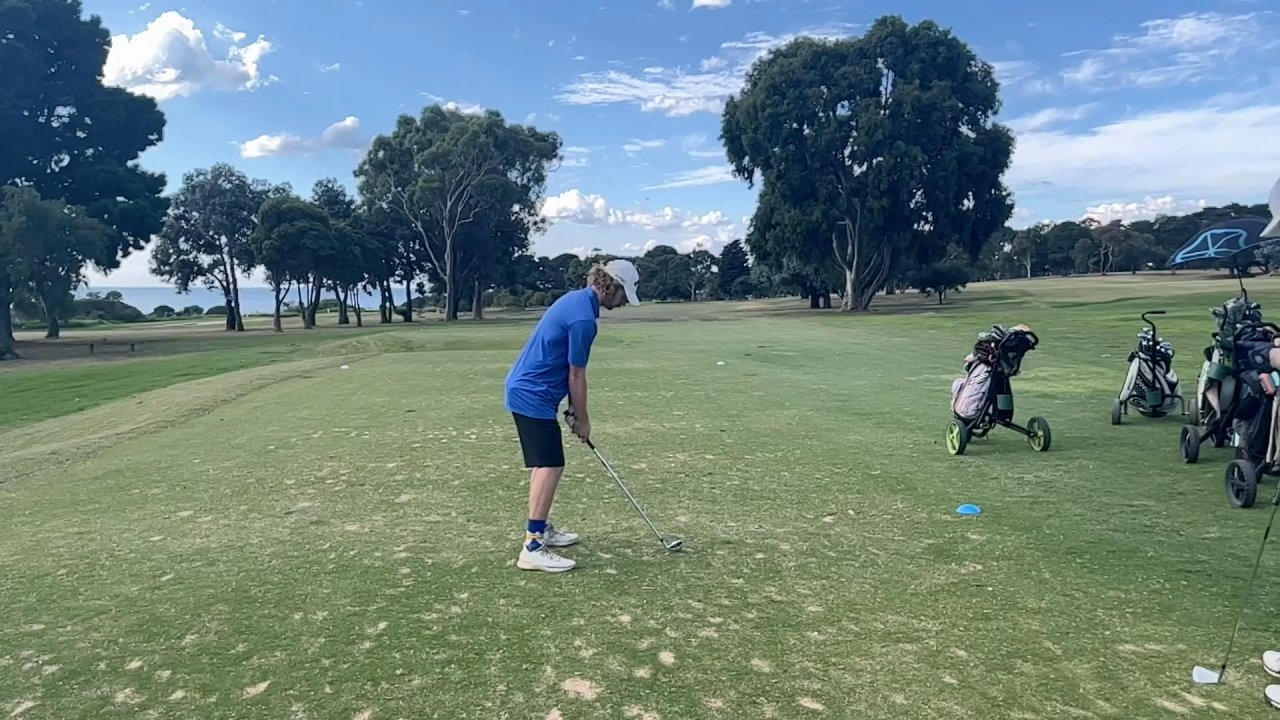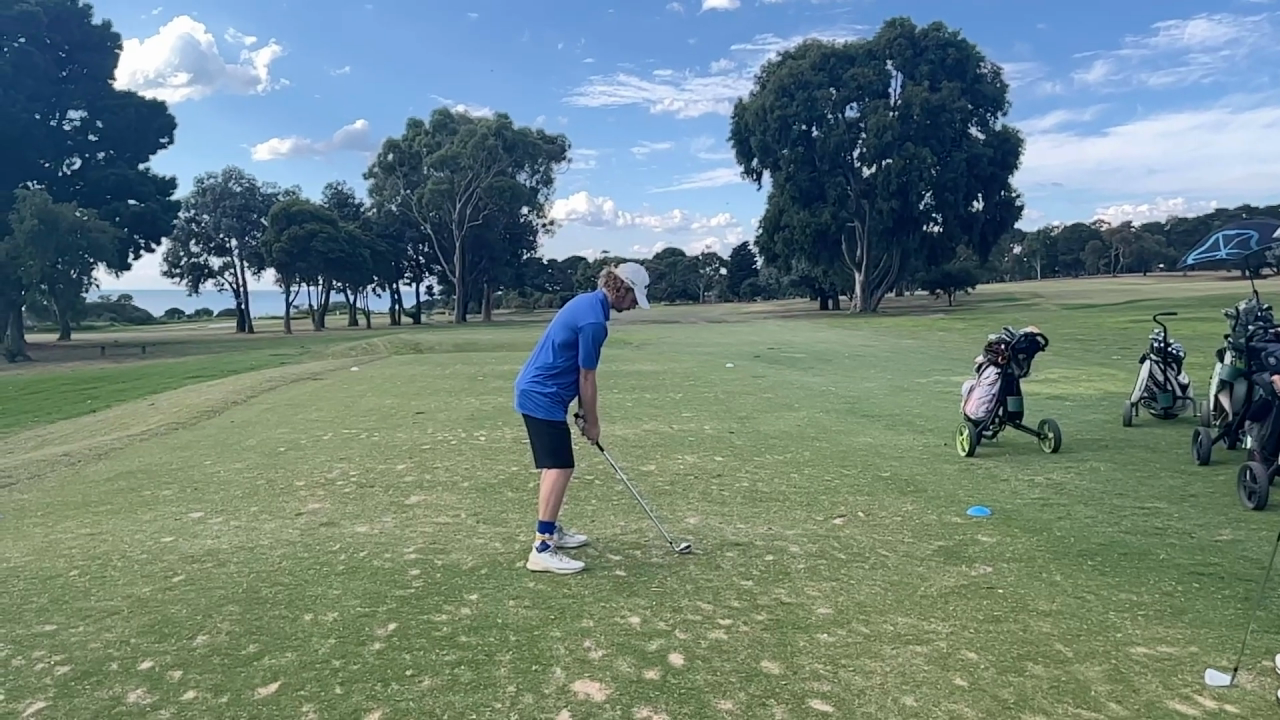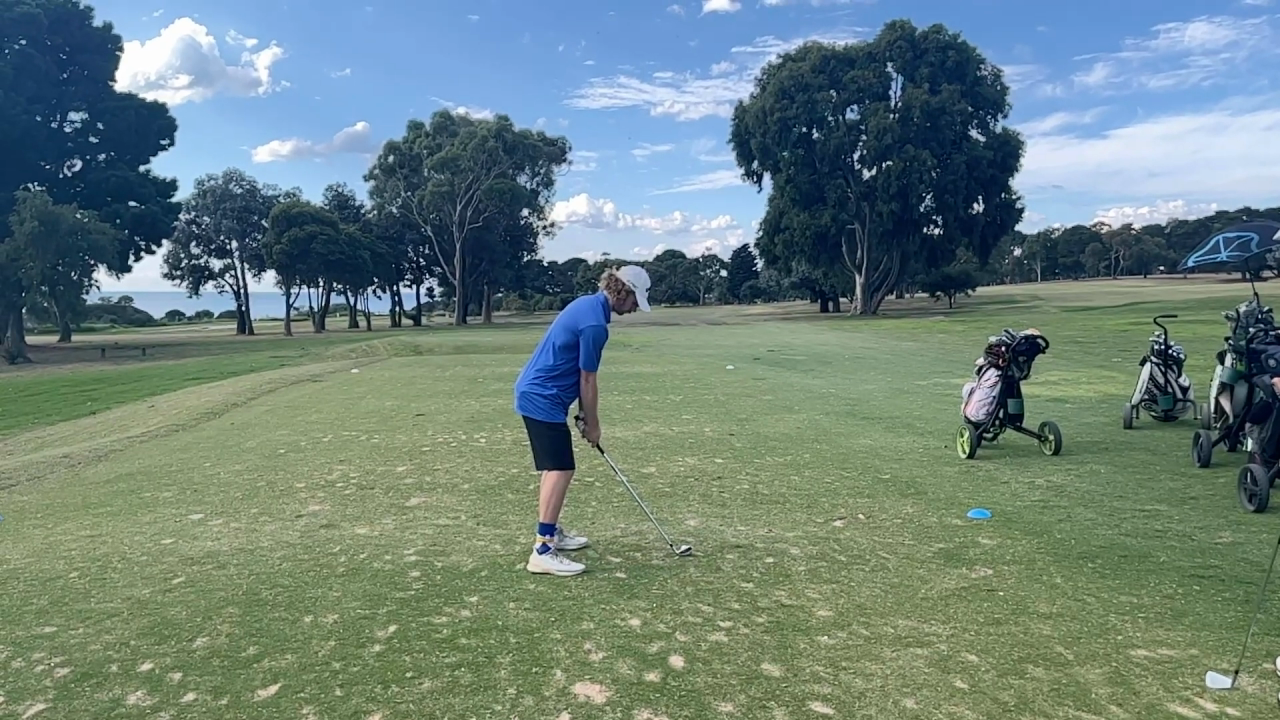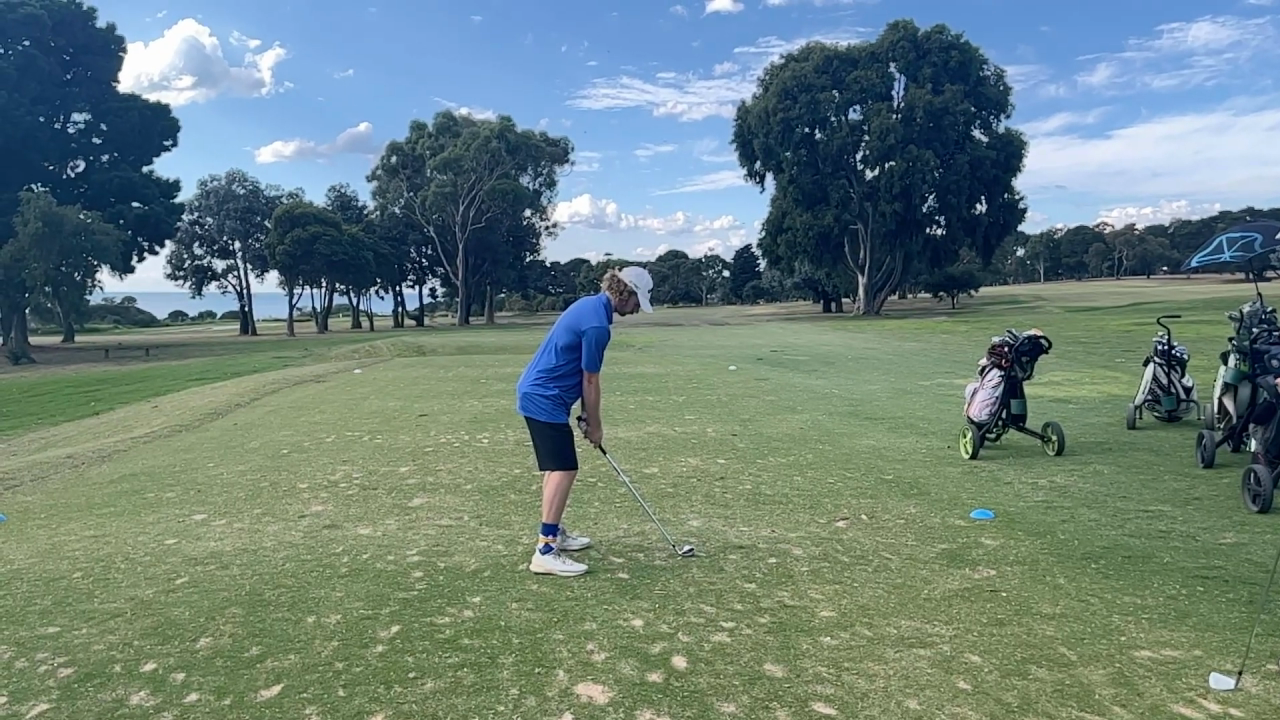
dt=1s
person 1, frame 1
left shoulder: (576, 299)
right shoulder: (583, 319)
right elbow: (576, 376)
left wrist: (573, 409)
right wrist: (582, 420)
left hip: (526, 389)
right hip: (533, 396)
left knee: (544, 465)
right knee: (549, 467)
left ankle: (541, 528)
right ankle: (533, 547)
person 1, frame 2
left shoulder: (586, 302)
right shoulder: (594, 321)
right elbow: (587, 378)
left wrist: (582, 411)
right wrist: (592, 422)
left hip: (536, 391)
right hip: (543, 397)
left knee: (554, 466)
right knee: (559, 468)
left ankle: (550, 530)
right ankle: (542, 548)
person 1, frame 3
left shoulder: (587, 304)
right shoulder: (595, 324)
right elbow: (588, 381)
left wrist: (583, 412)
right wrist: (592, 424)
left hip: (536, 393)
right hip: (543, 399)
left knee: (554, 468)
right knee: (560, 469)
left ankle: (550, 532)
right ankle: (542, 550)
person 1, frame 4
left shoulder: (590, 304)
right shoulder: (597, 325)
right elbow: (591, 382)
left wrist: (585, 413)
right wrist: (595, 425)
left hip: (539, 393)
right hip: (545, 399)
left knee: (556, 468)
right knee: (563, 470)
left ankle: (553, 532)
right ankle: (545, 551)
